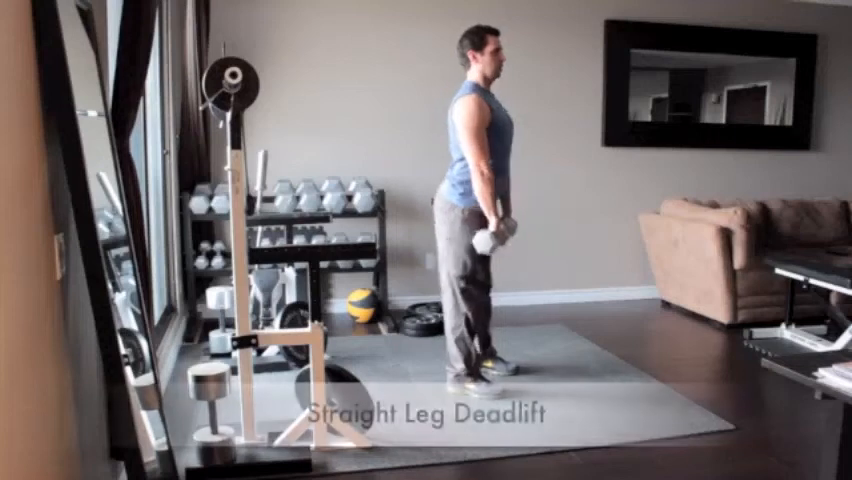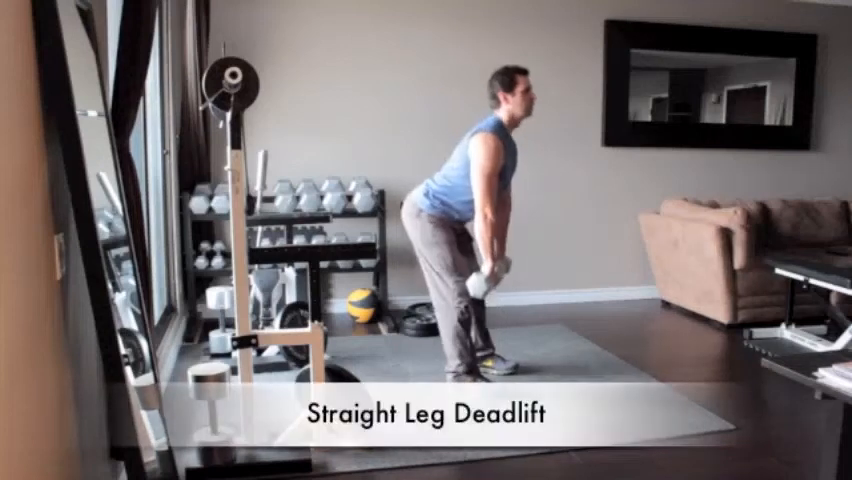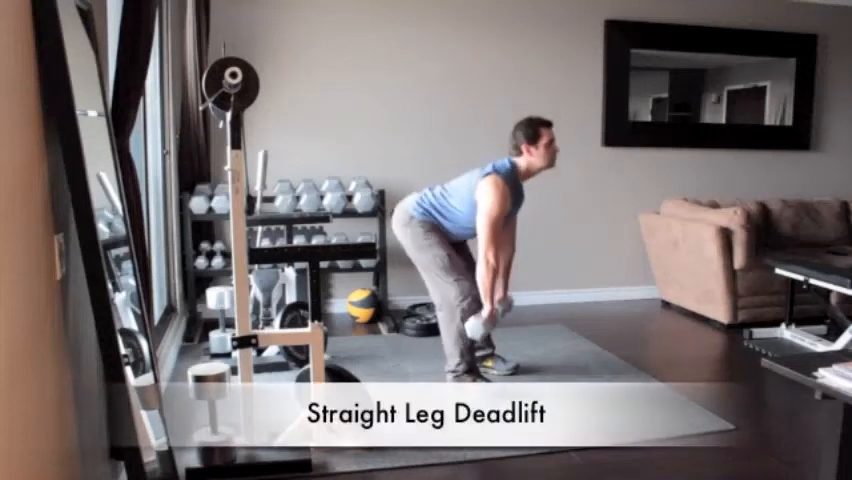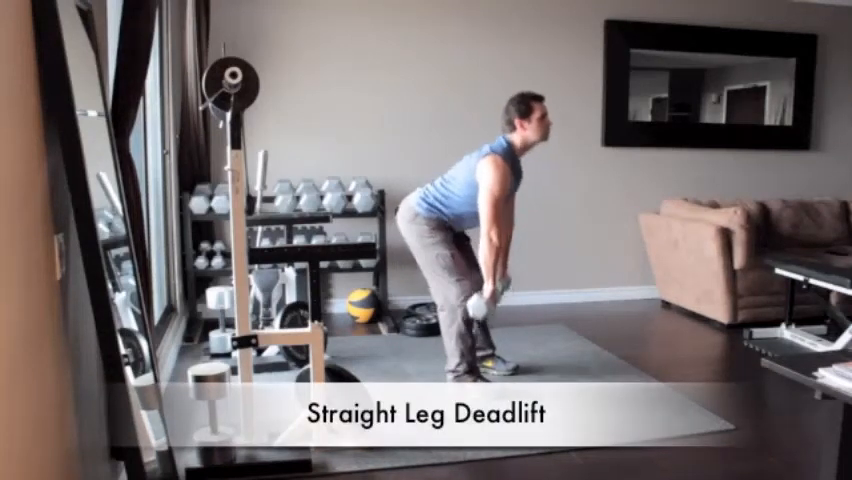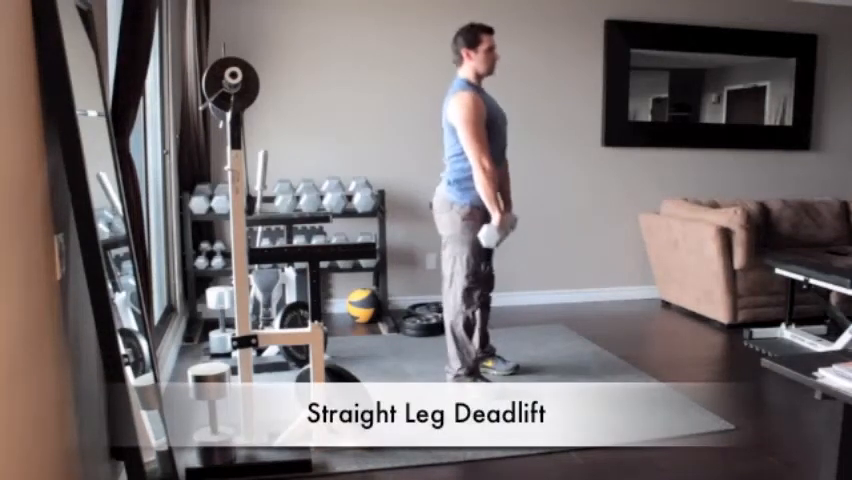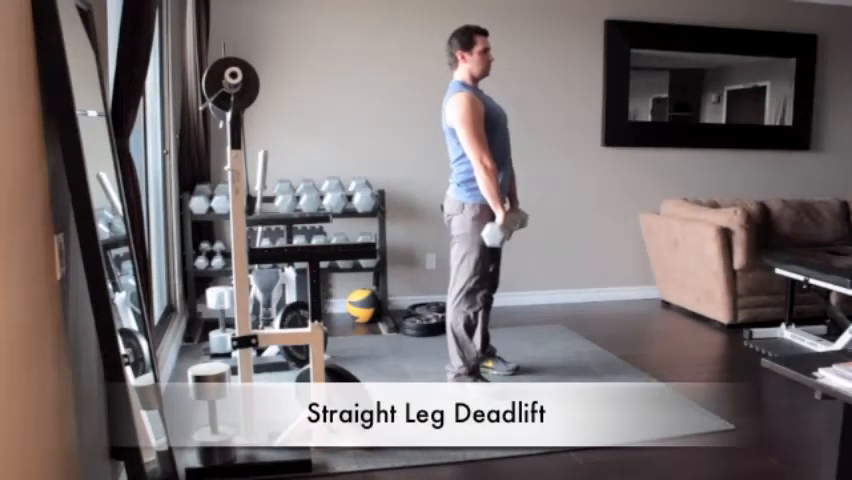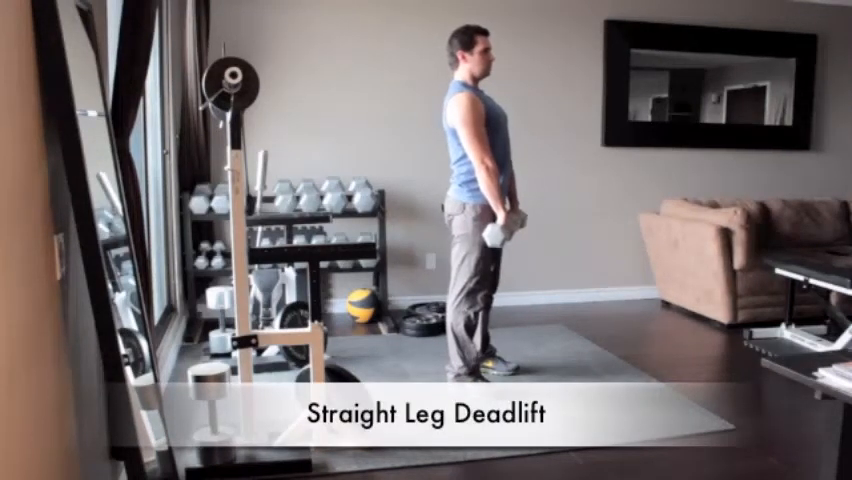
dt=0.5s
person 1, frame 1
left shoulder: (487, 98)
right shoulder: (471, 102)
left elbow: (499, 163)
right elbow: (480, 169)
left wrist: (506, 210)
right wrist: (492, 218)
left hip: (477, 207)
right hip: (460, 208)
left knee: (480, 287)
right knee: (462, 289)
left ankle: (482, 354)
right ankle: (461, 374)
person 1, frame 2
left shoulder: (505, 138)
right shoulder: (489, 140)
left elbow: (502, 199)
right elbow: (484, 210)
left wrist: (499, 251)
right wrist: (489, 261)
left hip: (448, 217)
right hip: (426, 214)
right knee: (455, 292)
left ankle: (482, 354)
right ankle: (461, 374)
person 1, frame 3
left shoulder: (514, 181)
right shoulder: (497, 186)
left elbow: (506, 241)
right elbow: (487, 256)
left wrist: (502, 290)
right wrist: (488, 305)
left hip: (440, 225)
right hip: (416, 222)
left knee: (474, 286)
right knee: (458, 293)
left ankle: (483, 355)
right ankle: (461, 375)
person 1, frame 4
left shoulder: (512, 158)
right shoulder: (497, 164)
left elbow: (505, 220)
right elbow: (490, 233)
left wrist: (501, 270)
right wrist: (490, 282)
left hip: (444, 220)
right hip: (422, 218)
left knee: (475, 288)
right knee: (459, 293)
left ankle: (482, 355)
right ankle: (462, 375)
person 1, frame 5
left shoulder: (479, 95)
right shoulder: (465, 98)
left elbow: (499, 159)
right elbow: (481, 164)
left wrist: (507, 207)
right wrist: (497, 213)
left hip: (474, 206)
right hip: (459, 206)
left knee: (481, 287)
right knee: (462, 292)
left ankle: (483, 354)
right ankle: (462, 374)
person 1, frame 6
left shoulder: (477, 96)
right shoulder: (462, 99)
left elbow: (502, 158)
right elbow: (482, 163)
left wrist: (513, 204)
right wrist: (500, 211)
left hip: (486, 204)
right hip: (472, 206)
left knee: (484, 287)
right knee: (467, 290)
left ankle: (482, 353)
right ankle: (462, 372)
person 1, frame 7
left shoulder: (477, 96)
right shoulder: (463, 99)
left elbow: (502, 159)
right elbow: (483, 164)
left wrist: (513, 204)
right wrist: (501, 211)
left hip: (486, 204)
right hip: (473, 207)
left knee: (484, 287)
right knee: (467, 291)
left ankle: (482, 353)
right ankle: (462, 372)
